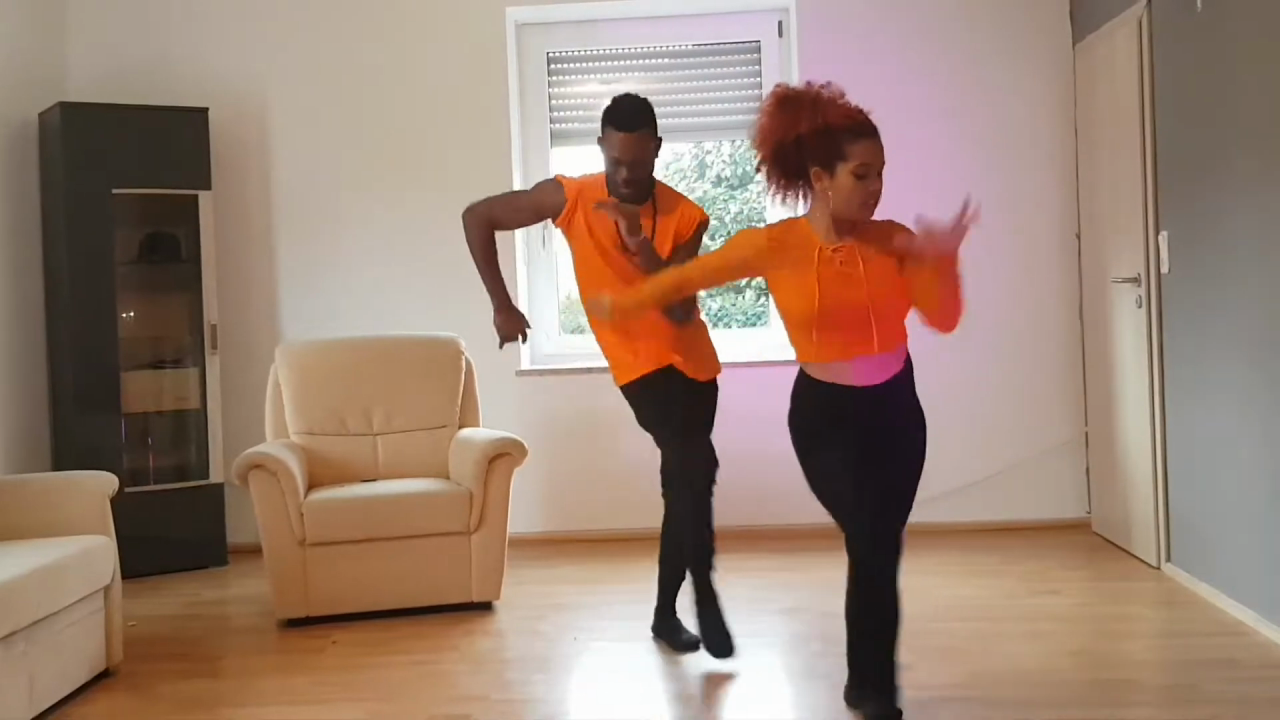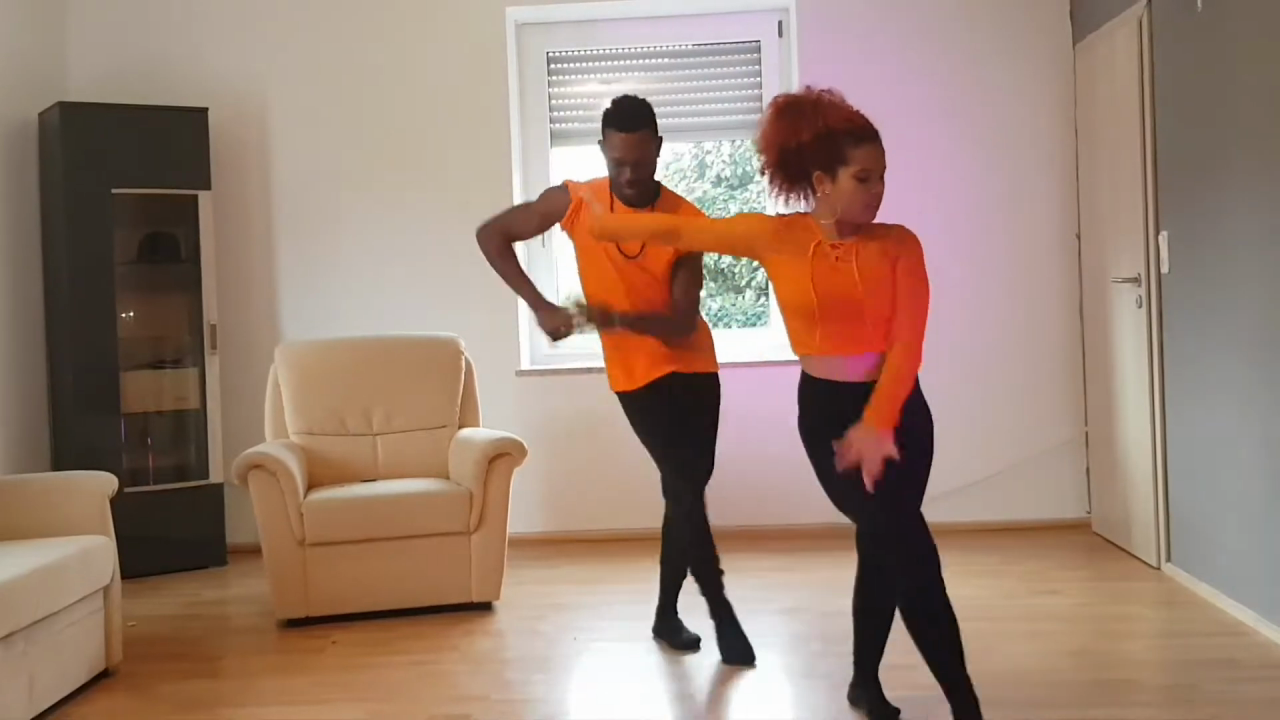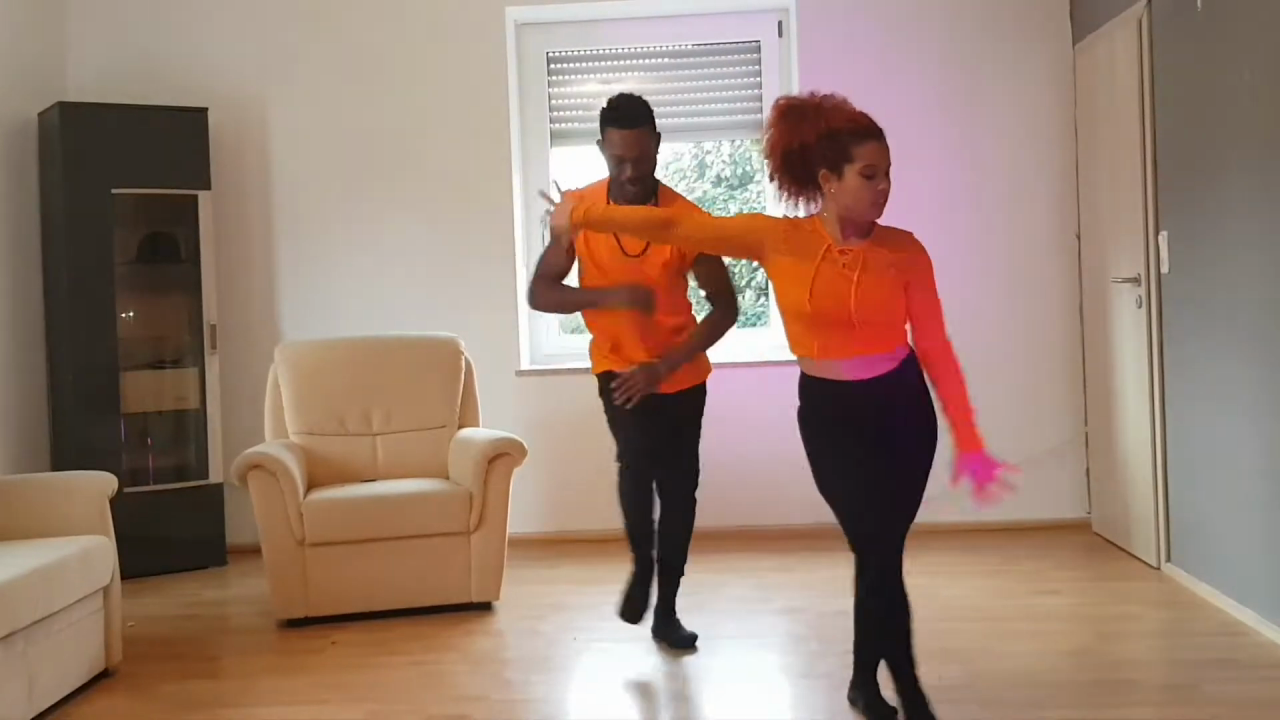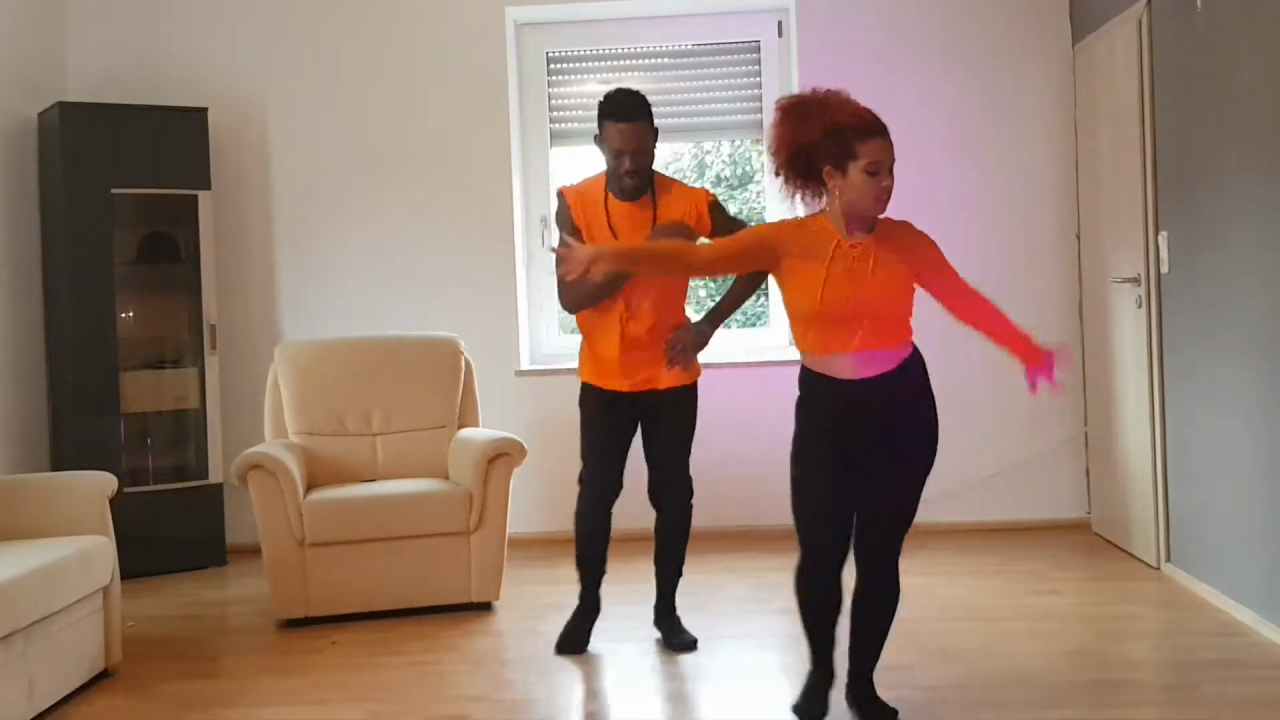
dt=0.1s
person 1, frame 1
left shoulder: (897, 241)
right shoulder: (775, 245)
left elbow: (945, 318)
right elbow: (686, 277)
left wrist: (941, 257)
right wrist: (617, 304)
left hip: (894, 416)
right hip: (825, 416)
left knee: (877, 551)
right knee: (871, 548)
person 1, frame 2
left shoulder: (899, 246)
right shoulder: (774, 237)
left elbow: (908, 346)
right elbow: (680, 230)
left wrist: (880, 426)
right wrist: (603, 222)
left hip: (896, 418)
right hip: (829, 413)
left knee: (886, 551)
right knee: (908, 544)
person 1, frame 3
left shoulder: (904, 251)
right shoulder: (777, 237)
left elbow: (937, 348)
right elbow: (681, 227)
left wrist: (970, 445)
right wrist: (591, 216)
left hip: (901, 412)
right hip: (829, 414)
left knee: (882, 554)
right knee: (878, 548)
person 1, frame 4
left shoulder: (906, 242)
right shoulder: (786, 241)
left elbow: (965, 299)
right elbow: (694, 258)
left wrist: (1027, 350)
right wrist: (610, 253)
left hip: (903, 408)
right hip: (828, 412)
left knee: (879, 557)
right knee: (821, 555)
person 2, frame 1
left shoulder: (686, 217)
right shoulder: (567, 196)
left elbow: (680, 304)
right elbow: (475, 217)
left wrist: (637, 239)
right wrist: (500, 303)
left hip: (695, 365)
right hip: (640, 367)
left knee: (686, 480)
right knee: (693, 466)
left ankle: (665, 613)
right ankle: (706, 602)
person 2, frame 2
left shoulder: (686, 221)
right shoulder: (573, 201)
left elbow: (681, 324)
right elbow: (492, 234)
left wrist: (612, 314)
right wrist: (539, 306)
left hip: (693, 365)
right hip: (639, 373)
left knee: (686, 482)
right knee: (682, 477)
left ankle: (667, 612)
right ankle: (719, 607)
person 2, frame 3
left shoulder: (686, 218)
left elbow: (726, 308)
right elbow: (539, 294)
left wrist: (668, 362)
right wrist: (611, 296)
left hip: (681, 373)
right hip: (616, 364)
left knee: (679, 488)
right knee: (638, 464)
left ankle: (666, 606)
right ankle: (643, 563)
person 2, frame 4
left shoulder: (692, 203)
right shoulder: (574, 204)
right elbow: (572, 297)
left wrist: (706, 325)
left hip: (671, 374)
right hip: (604, 376)
left knee: (671, 494)
right knee: (597, 491)
left ankle: (667, 606)
right ankle: (587, 603)
